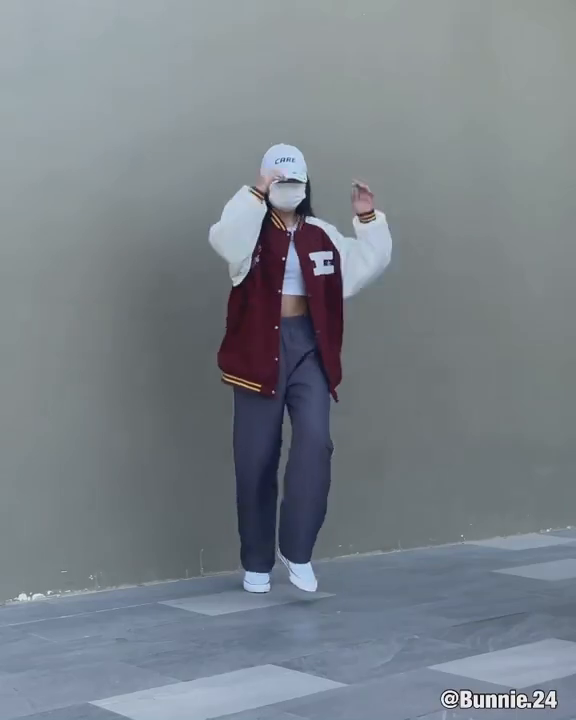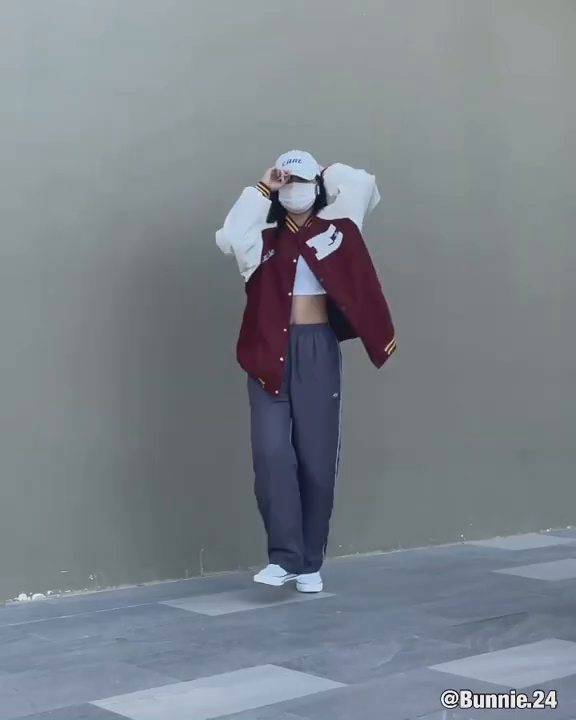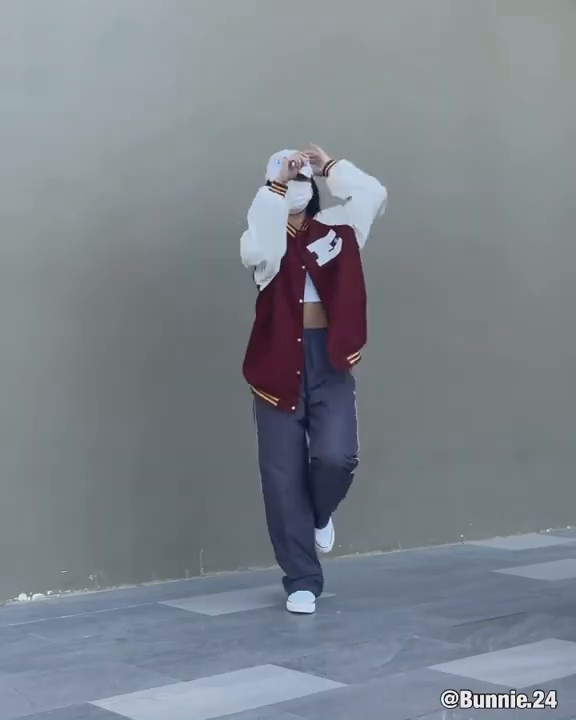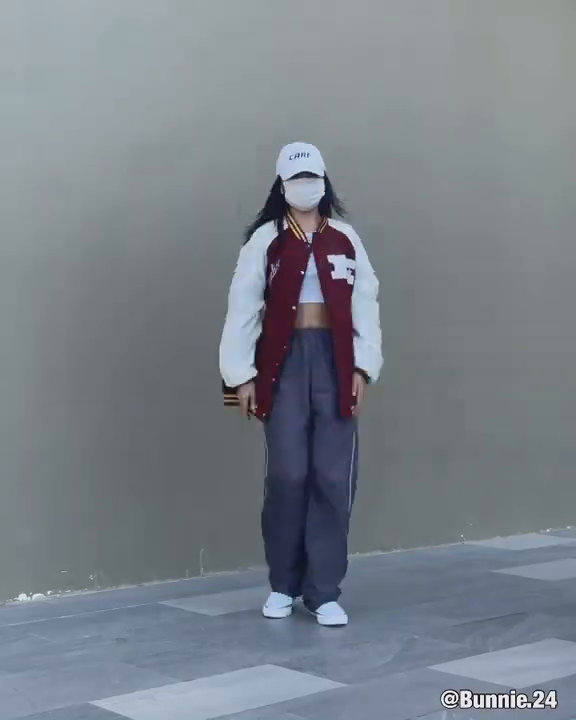
dt=0.4s
person 1, frame 1
left shoulder: (322, 234)
right shoulder: (248, 228)
left elbow: (365, 265)
right elbow: (223, 238)
left wrist: (367, 218)
right wrist: (255, 196)
left hip: (308, 348)
right hip: (258, 349)
left knee: (314, 443)
right knee: (256, 458)
left ankle: (298, 551)
right ankle: (257, 561)
person 1, frame 2
left shoulder: (334, 228)
right shoulder: (264, 238)
left elbow: (363, 185)
right elbow: (229, 237)
left wrist: (324, 175)
right wrist: (261, 190)
left hip: (319, 351)
right hip: (271, 354)
left knee: (317, 463)
right knee: (272, 454)
left ankle: (309, 562)
right ankle: (284, 555)
person 1, frame 3
left shoulder: (335, 226)
right shoulder: (269, 237)
left elbow: (372, 195)
right elbow: (257, 248)
left wrist: (330, 168)
right wrist: (274, 189)
left hip: (329, 358)
right hip: (280, 362)
left knee: (337, 457)
right knee: (284, 478)
left ankle: (319, 515)
right ankle: (302, 580)
person 1, frame 4
left shoulder: (344, 238)
right shoulder: (263, 240)
left elbow: (362, 305)
right elbow: (244, 310)
left wrist: (363, 367)
right wrist: (241, 373)
left hip: (332, 360)
right hip: (282, 362)
left knee: (332, 480)
right knee: (287, 474)
left ankle: (322, 593)
right ankle: (283, 584)
